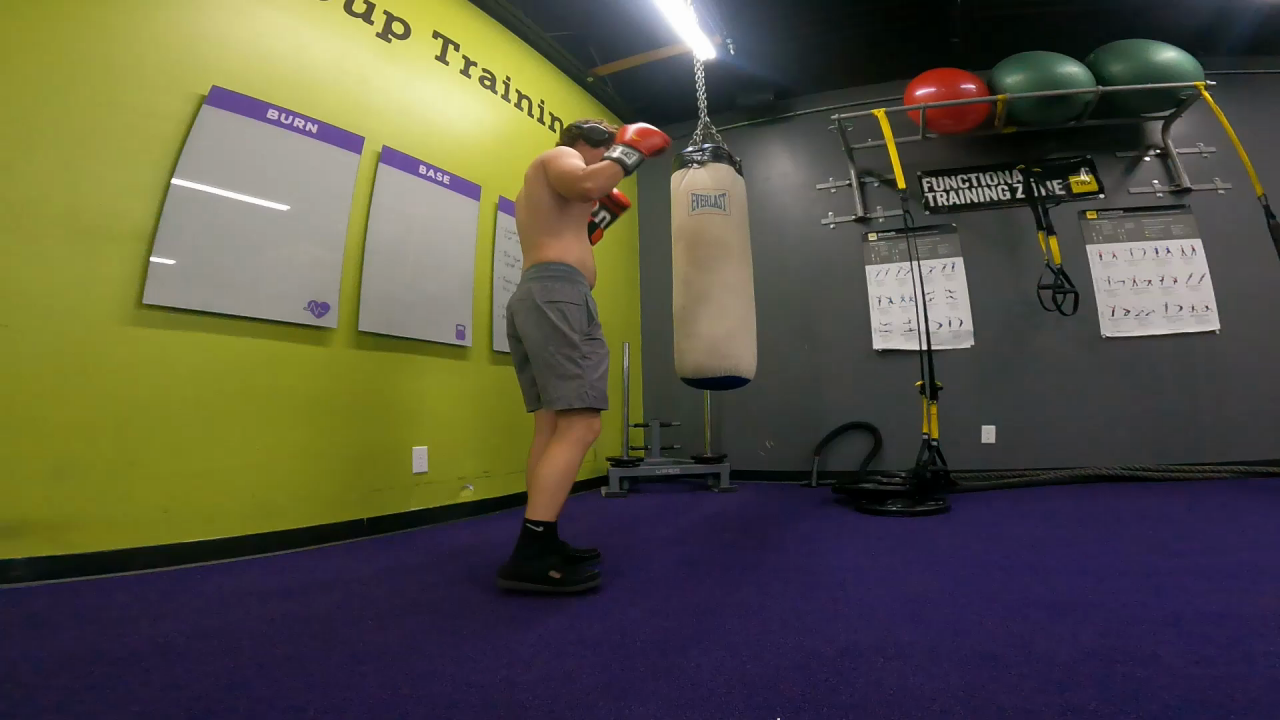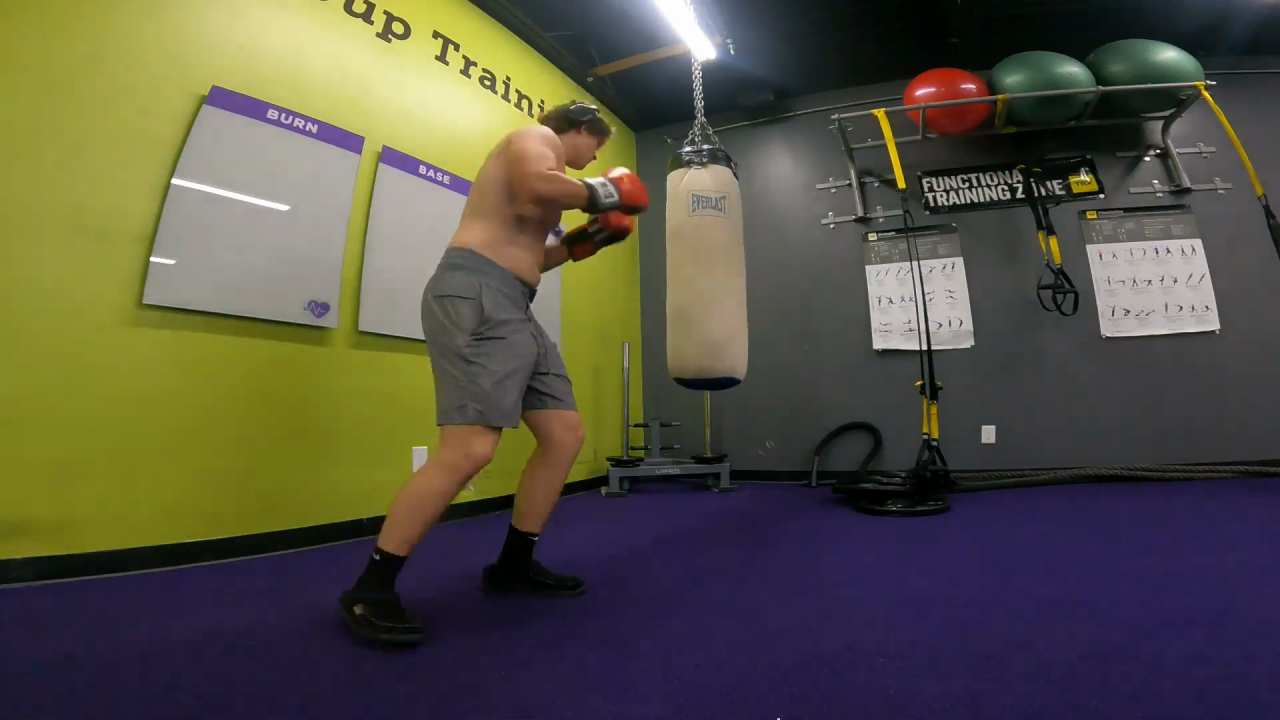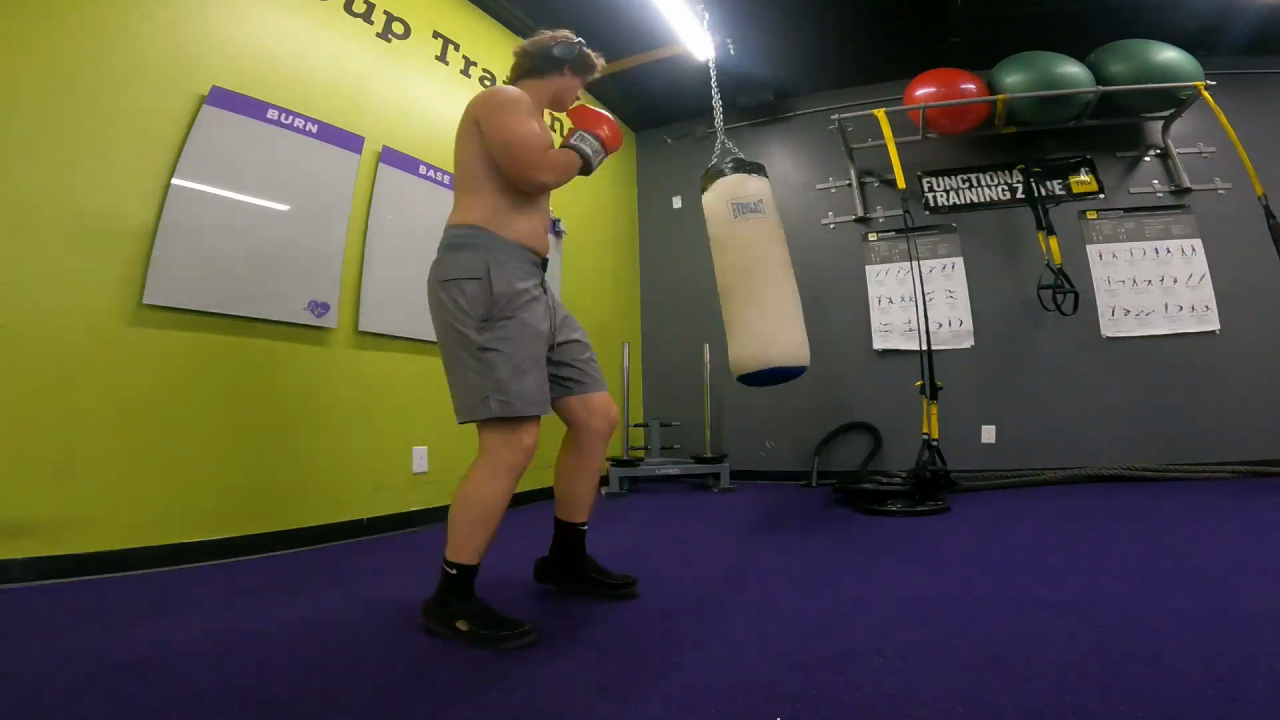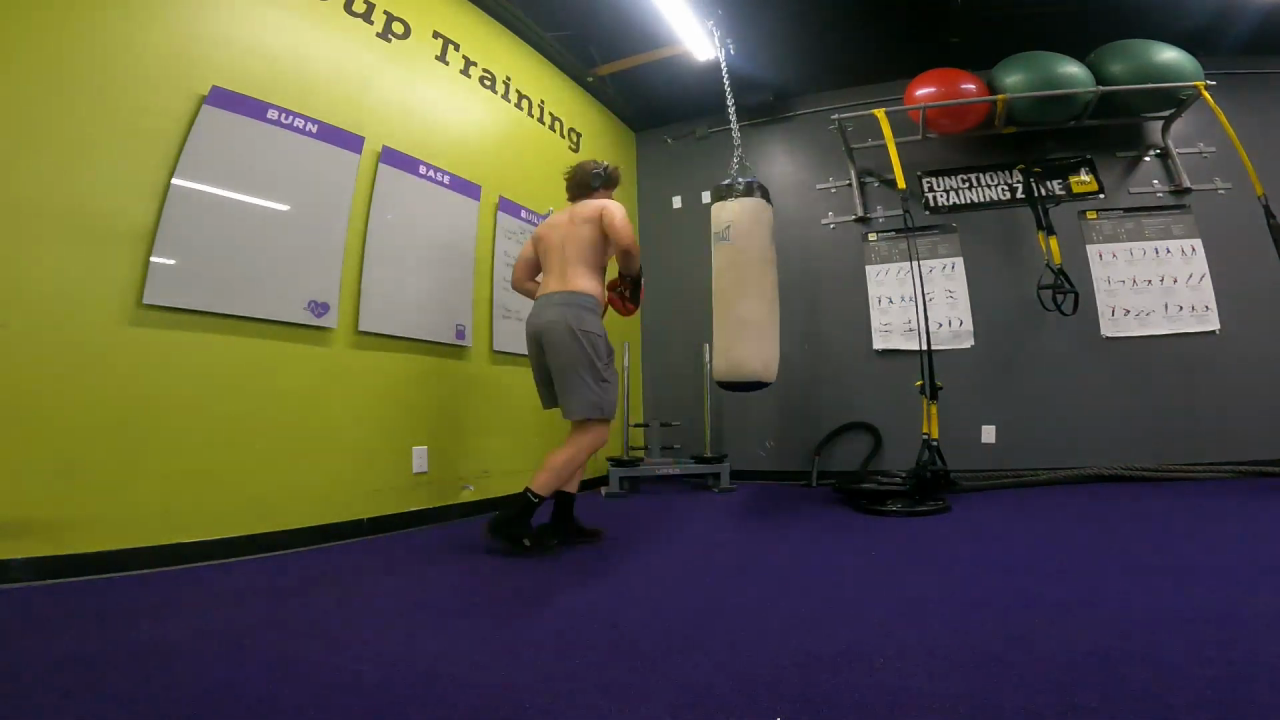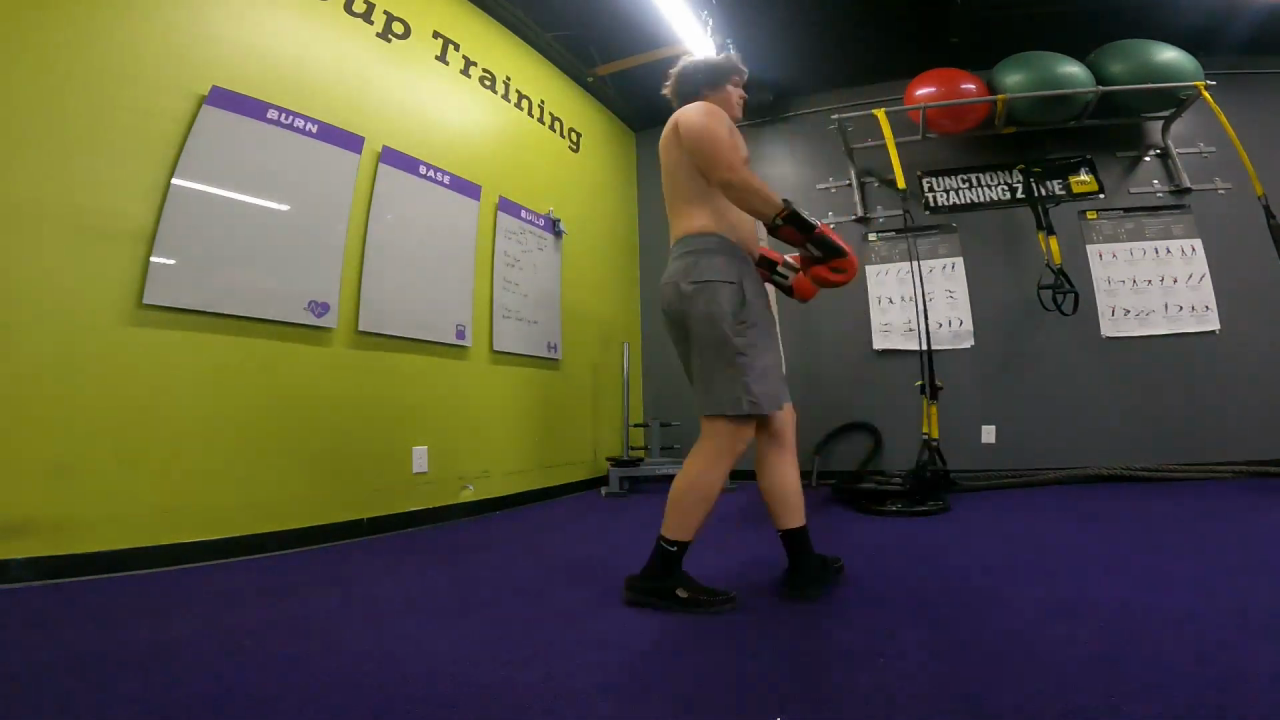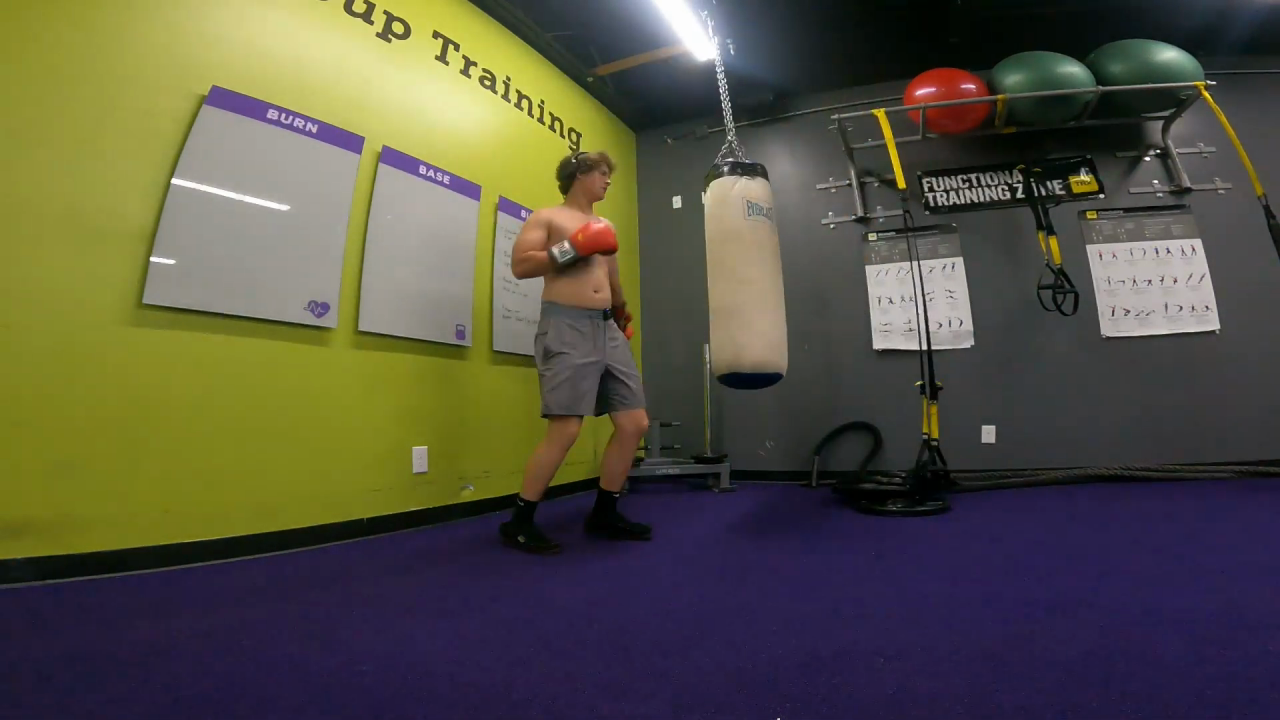
dt=0.4s
person 1, frame 1
left shoulder: (536, 191)
right shoulder: (560, 155)
right elbow: (586, 183)
left wrist: (599, 216)
right wrist: (622, 151)
left hip: (534, 298)
right hip: (557, 300)
left knee: (557, 432)
right knee: (578, 429)
left ankle: (542, 543)
right ankle: (528, 558)
person 1, frame 2
left shoulder: (548, 185)
right shoulder: (529, 144)
right elbow: (545, 189)
left wrist: (590, 236)
right wrist: (602, 190)
left hip: (514, 315)
right hip: (474, 299)
left knee: (567, 436)
right knee: (470, 450)
left ankle: (515, 563)
person 1, frame 3
left shoulder: (530, 125)
right shoulder: (505, 100)
right elbow: (541, 171)
right wrist: (588, 148)
left hip: (525, 286)
right hip: (485, 276)
left knee: (598, 418)
right knee: (513, 441)
left ankle: (568, 557)
person 1, frame 4
left shoulder: (548, 224)
right shoulder: (605, 207)
left elbow: (521, 280)
right elbow: (628, 243)
right wrist: (632, 283)
left hip: (545, 318)
right hip: (578, 320)
left knee: (585, 428)
right knee: (595, 434)
left ankle: (562, 520)
right ankle: (513, 515)
person 1, frame 5
left shoulder: (685, 140)
right shoulder: (699, 115)
right elbow: (733, 176)
left wrist: (777, 266)
right wrist: (800, 224)
left hip: (703, 280)
right hip: (717, 279)
left knee: (778, 425)
right knee: (731, 434)
person 1, frame 6
left shoulder: (596, 223)
right shoulder: (548, 217)
right elbow: (519, 264)
left wrist: (620, 313)
right wrist: (567, 251)
left hip: (604, 330)
right hip: (567, 330)
left knee: (635, 425)
right knee: (565, 431)
left ankle: (605, 512)
right ankle: (519, 523)
